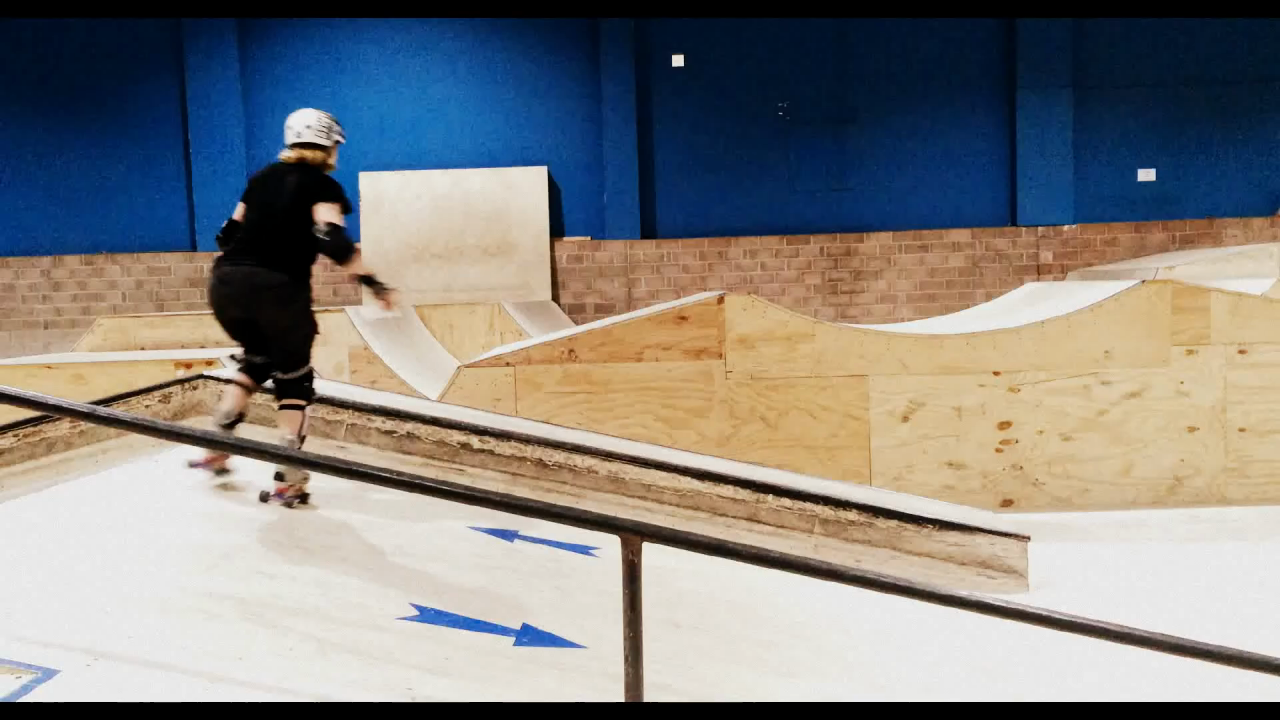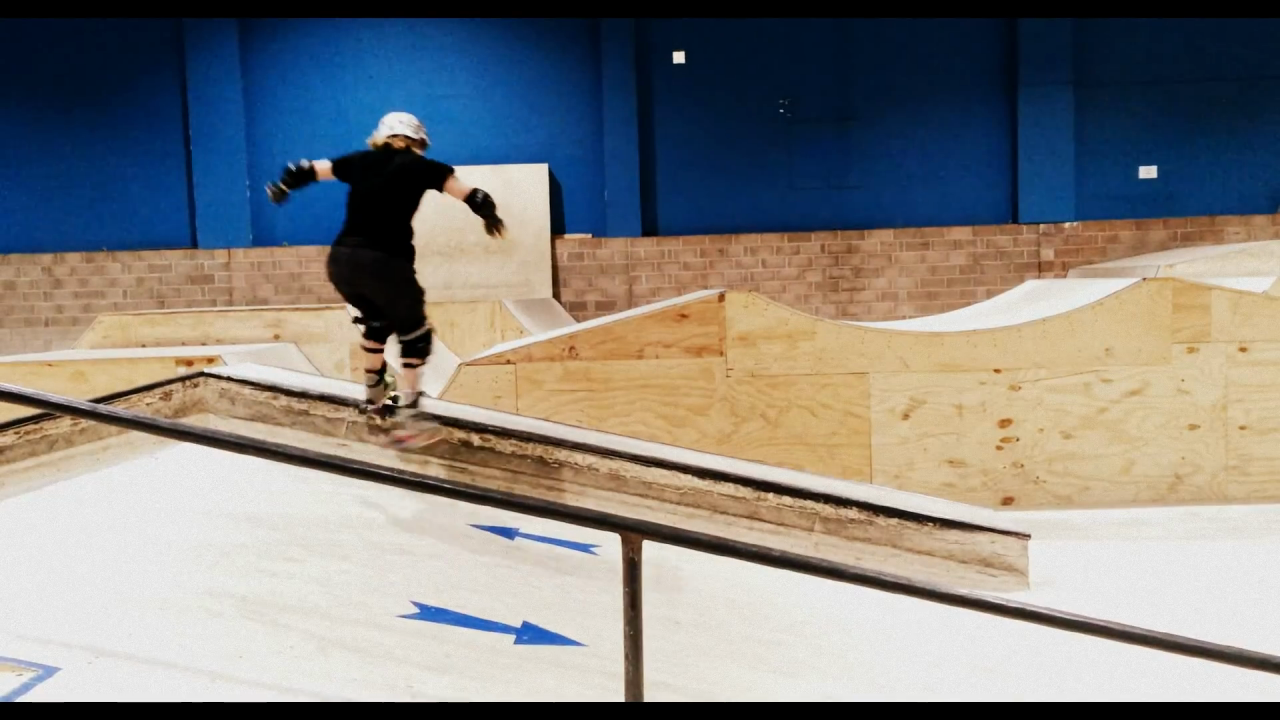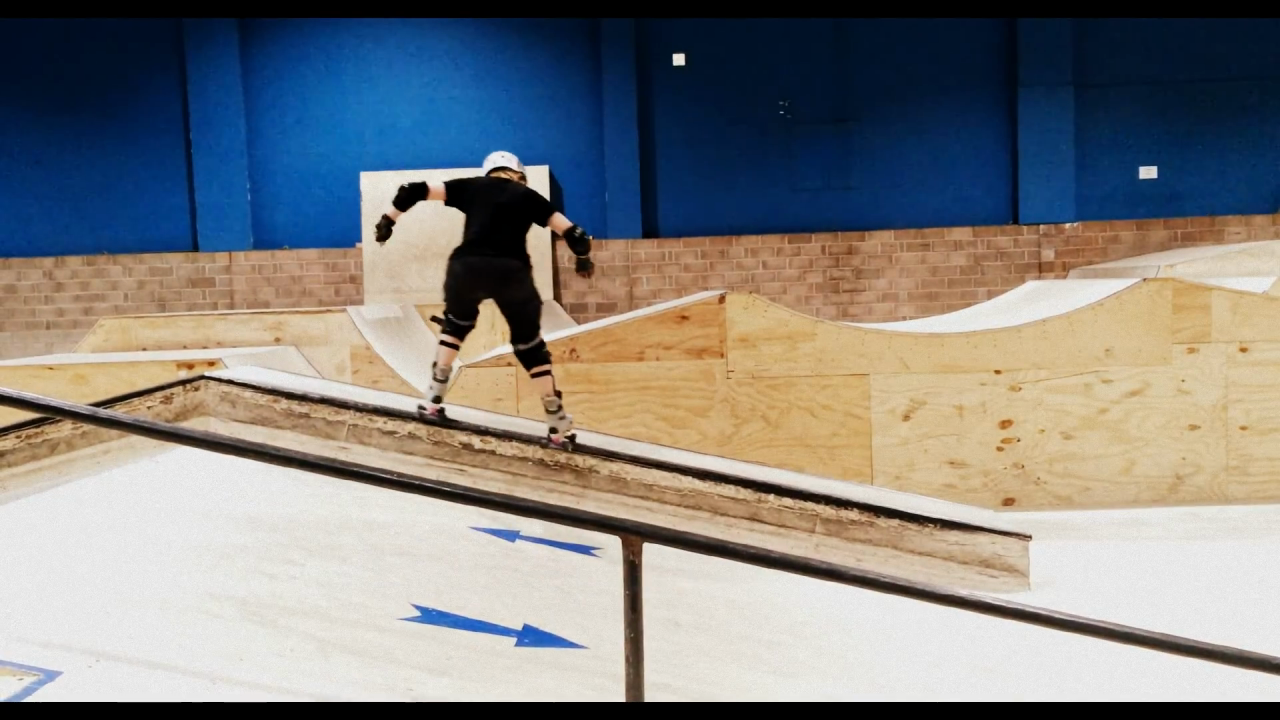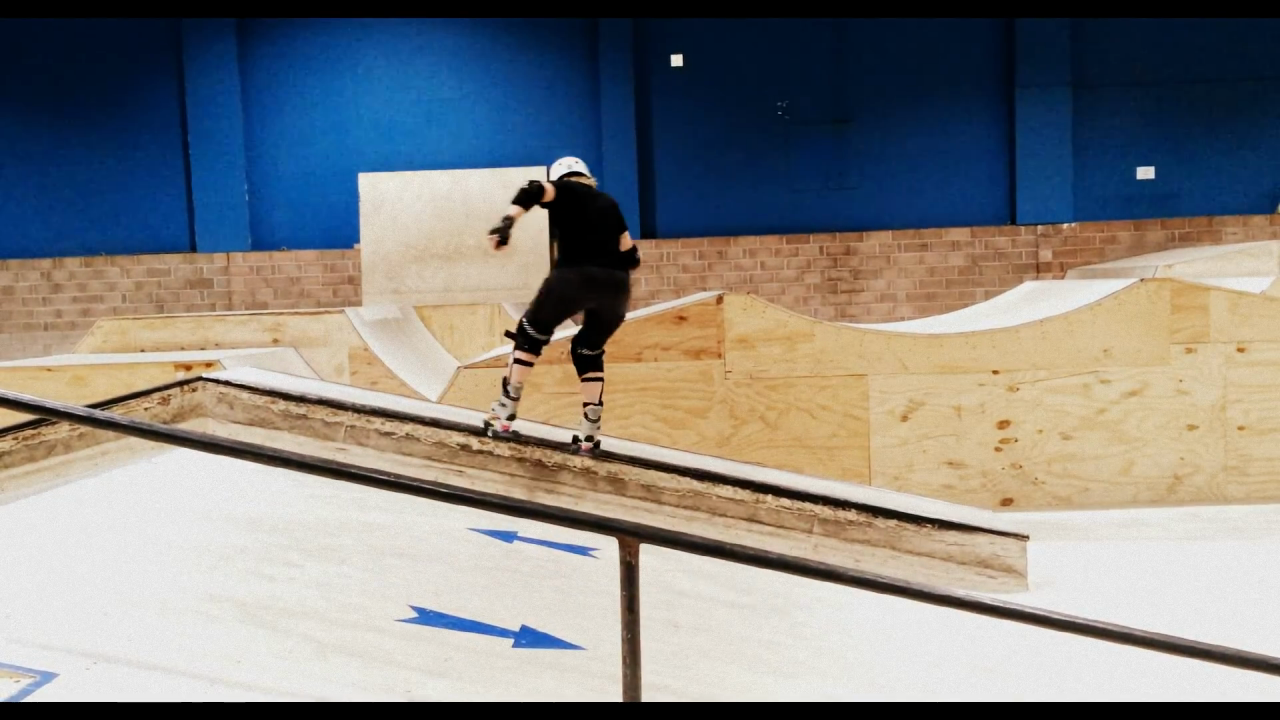
dt=0.4s
person 1, frame 1
left shoulder: (263, 176)
right shoulder: (323, 185)
left elbow: (230, 232)
right elbow: (330, 236)
right wrist: (368, 277)
left hip: (227, 282)
right hip: (281, 290)
left knee: (255, 363)
right knee: (293, 383)
left ankle: (217, 447)
right ankle: (288, 479)
person 1, frame 2
left shoulder: (359, 161)
right shoulder: (421, 166)
left elbow: (302, 173)
right elbow: (475, 198)
left wrist: (280, 188)
right wrist: (492, 217)
left hip: (342, 261)
right hip: (388, 265)
left knee: (378, 322)
right knee: (415, 339)
left ankle: (374, 396)
person 1, frame 3
left shoulder: (472, 187)
right shoulder: (529, 197)
left elbow: (415, 190)
right elbow: (575, 236)
left wrist: (388, 219)
right wrist: (583, 258)
left hip: (467, 267)
right hip: (512, 272)
left knee: (456, 323)
right knee: (530, 346)
left ankle: (433, 400)
person 1, frame 4
left shoulder: (562, 189)
right shoulder: (607, 203)
right elbow: (630, 256)
left wrist: (507, 221)
left hip: (572, 276)
right hip: (615, 285)
left knee: (530, 335)
right knee: (588, 352)
